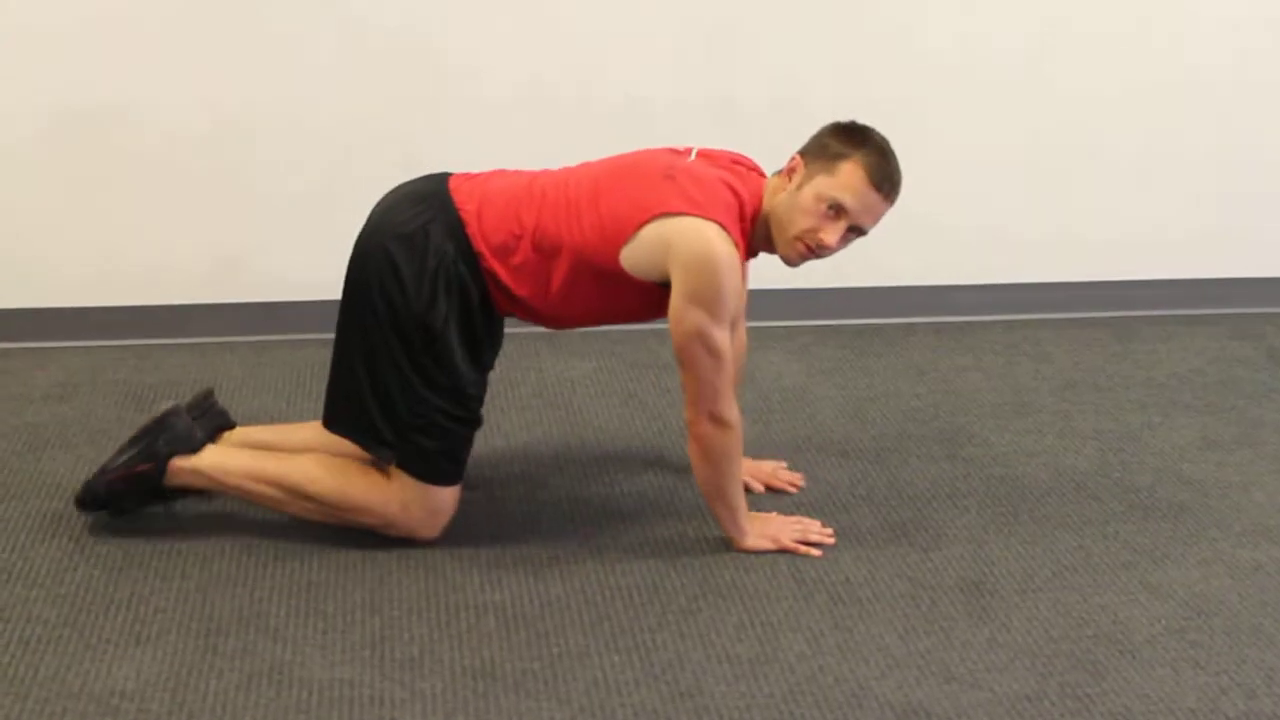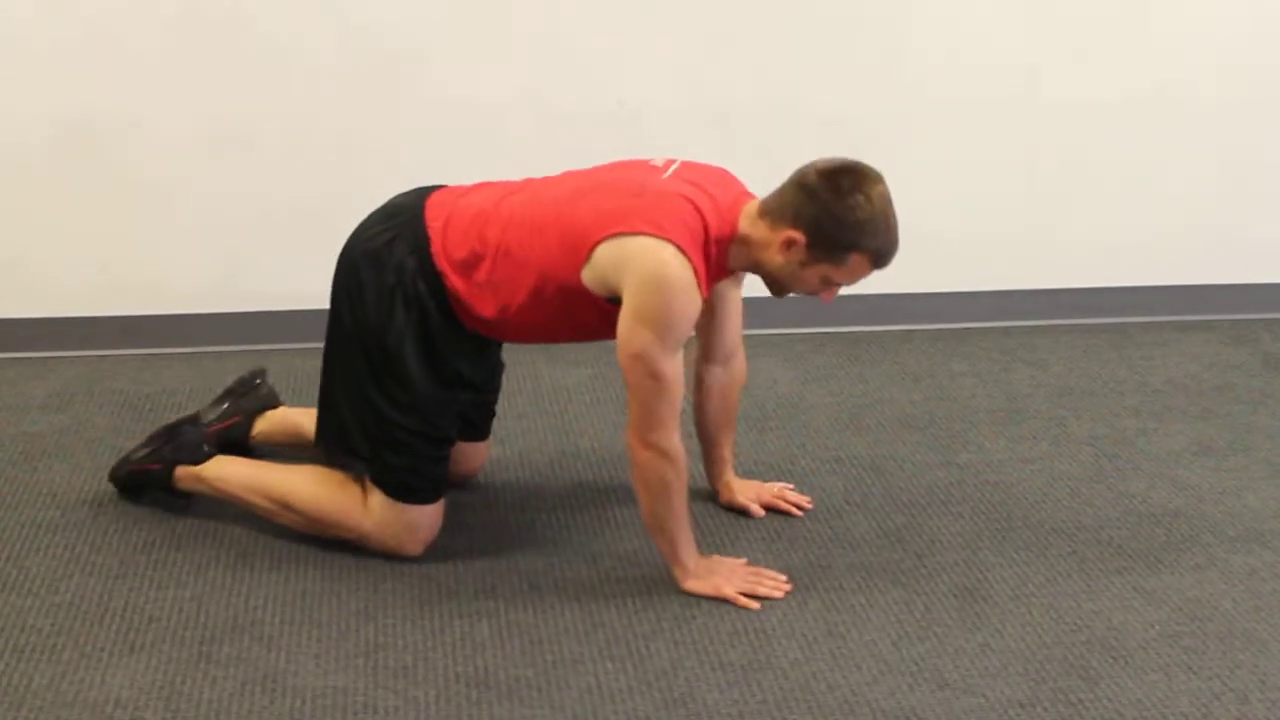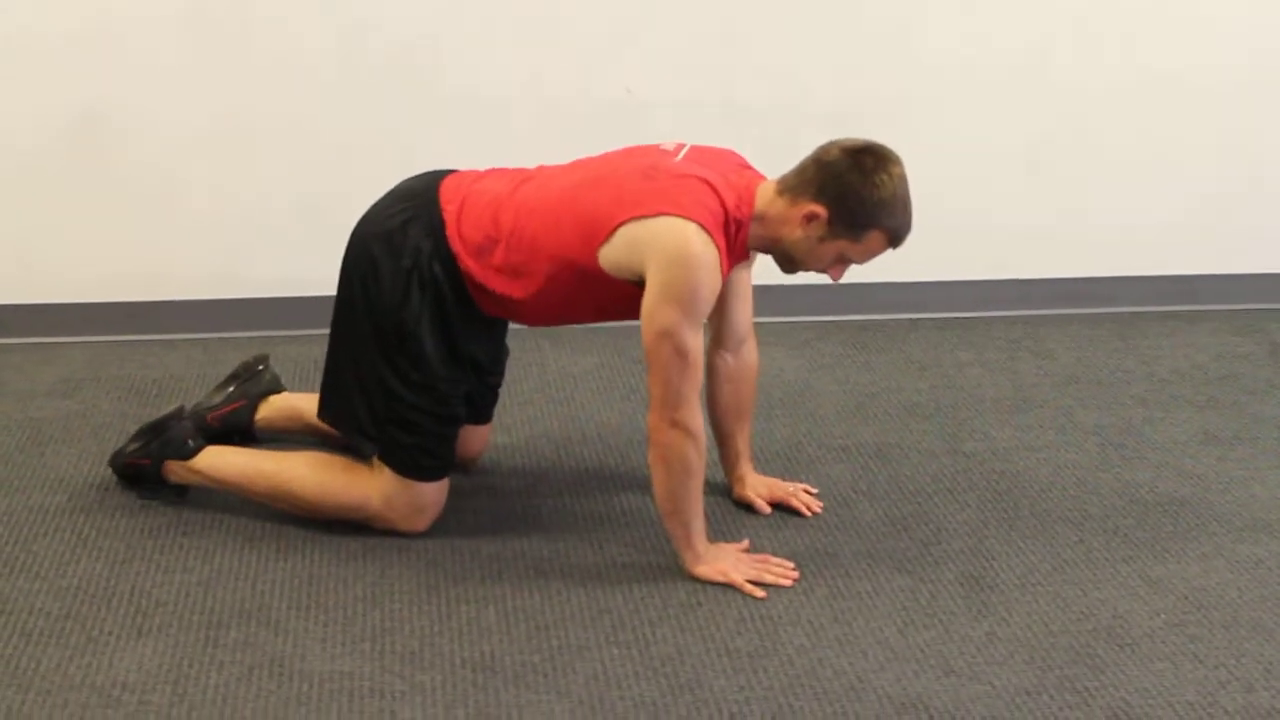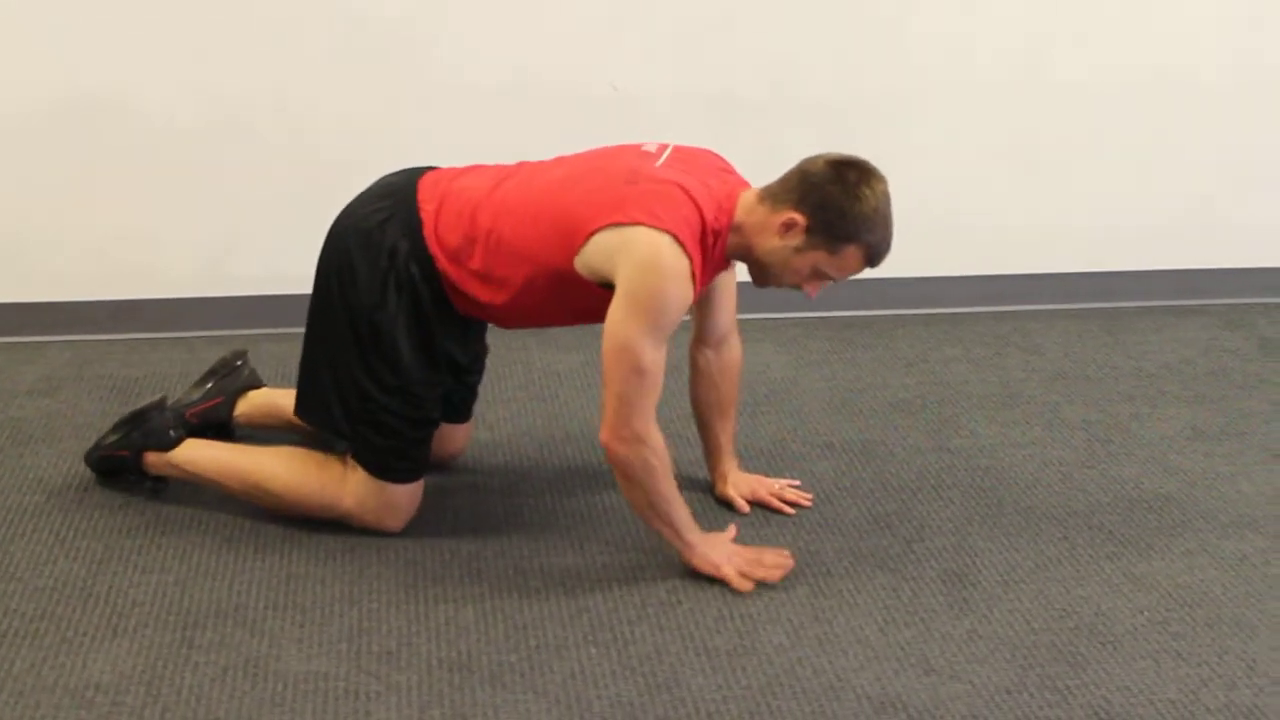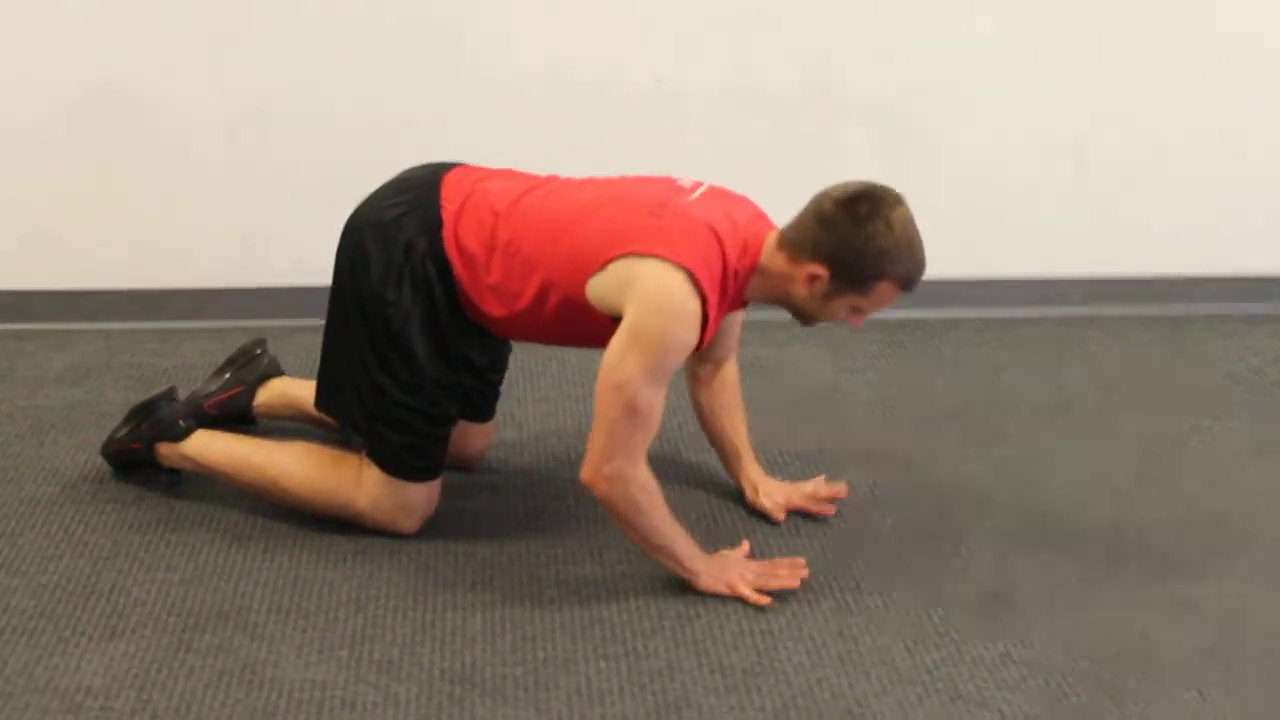
dt=1s
person 1, frame 1
left shoulder: (739, 184)
right shoulder: (708, 244)
left elbow: (730, 334)
right elbow: (709, 410)
left wrist: (729, 461)
right wrist: (740, 526)
left hip: (438, 225)
right hip: (426, 261)
left knee: (416, 449)
right knee: (419, 509)
left ankle: (218, 433)
right ankle: (182, 461)
person 1, frame 2
left shoulder: (732, 208)
right shoulder: (668, 267)
left elbow: (722, 358)
right elbow: (651, 440)
left wrist: (727, 477)
right wrist: (689, 568)
left hip: (442, 246)
right hip: (400, 280)
left knee: (461, 462)
right knee: (403, 526)
left ankle: (258, 418)
right ankle: (191, 465)
person 1, frame 3
left shoulder: (741, 191)
right shoulder: (690, 247)
left elbow: (732, 348)
right elbow: (673, 421)
left wrist: (743, 472)
right wrist: (698, 554)
left hip: (449, 230)
right hip: (413, 264)
left knee: (462, 446)
right knee: (407, 504)
left ankle: (261, 403)
right ankle: (183, 455)
person 1, frame 4
left shoulder: (726, 197)
right shoulder: (663, 256)
left elbow: (716, 343)
right elbow: (625, 436)
left wrist: (726, 468)
right wrist: (695, 547)
left hip: (428, 223)
right hip: (390, 261)
left knee: (443, 444)
right knee: (382, 504)
left ankle: (241, 399)
right ankle: (164, 446)
person 1, frame 5
left shoulder: (749, 235)
right shoulder: (674, 294)
left elbow: (711, 365)
right elbow: (608, 471)
left wrist: (753, 477)
right wrist: (700, 568)
left hip: (449, 213)
right hip: (406, 257)
left knee: (464, 444)
right knee: (398, 502)
left ankle: (260, 388)
right ankle: (178, 437)
